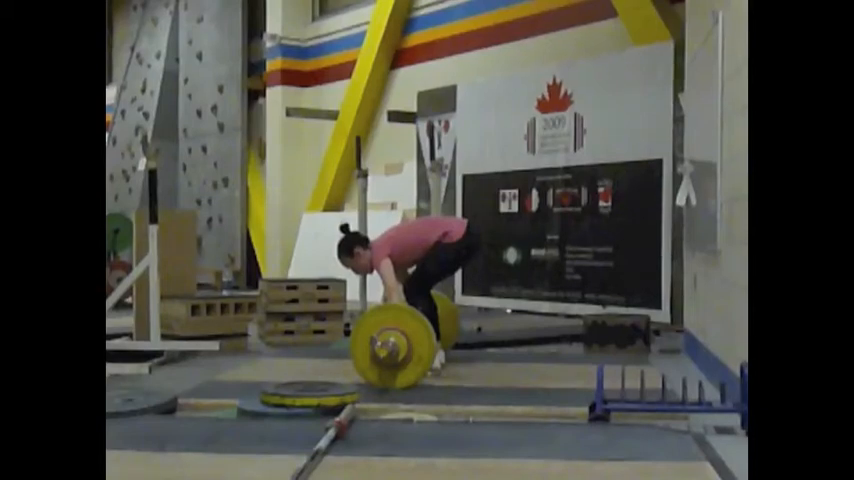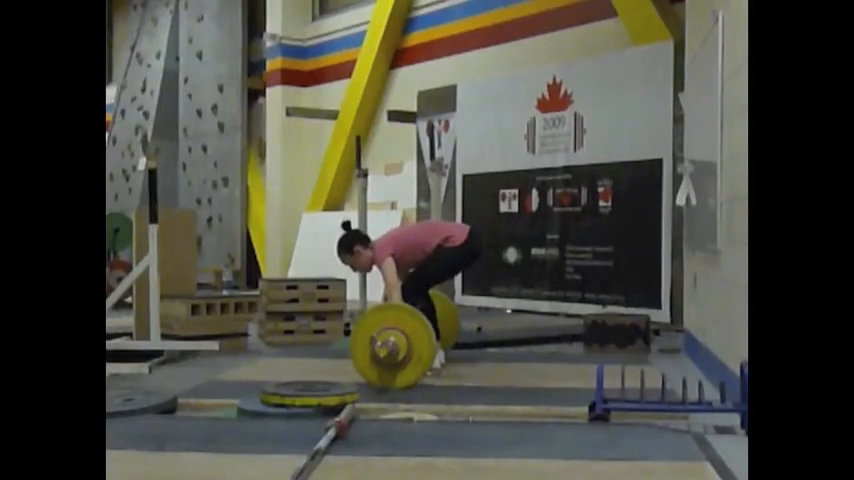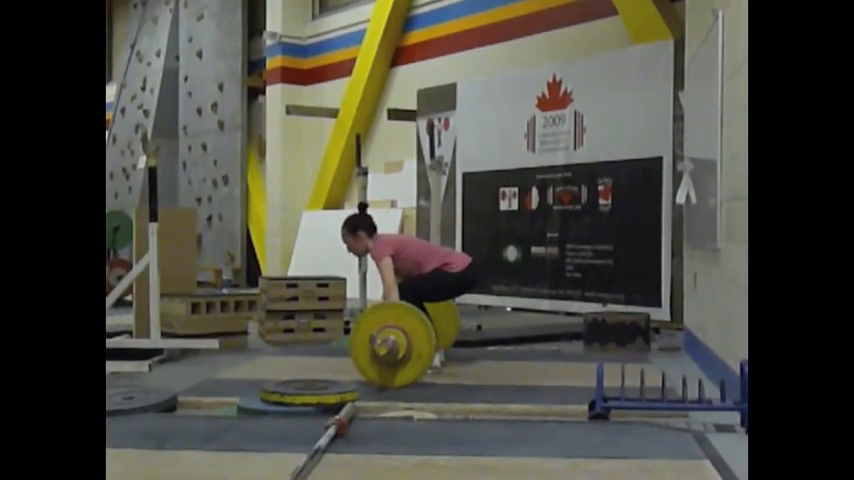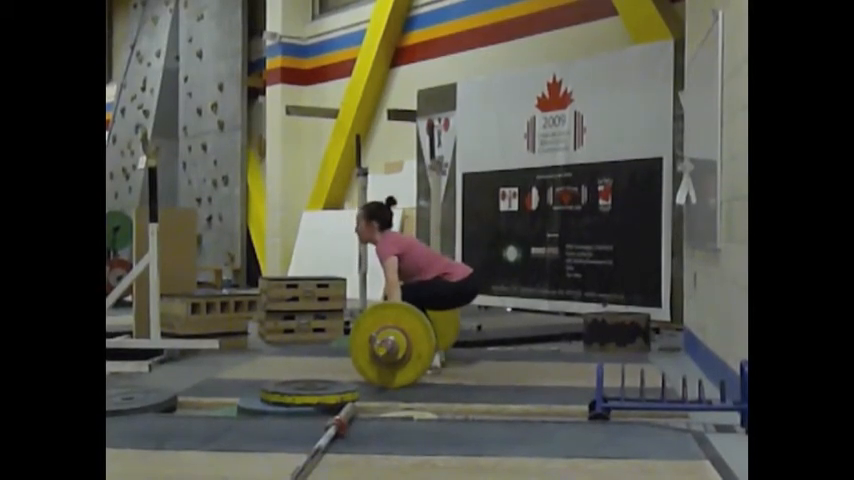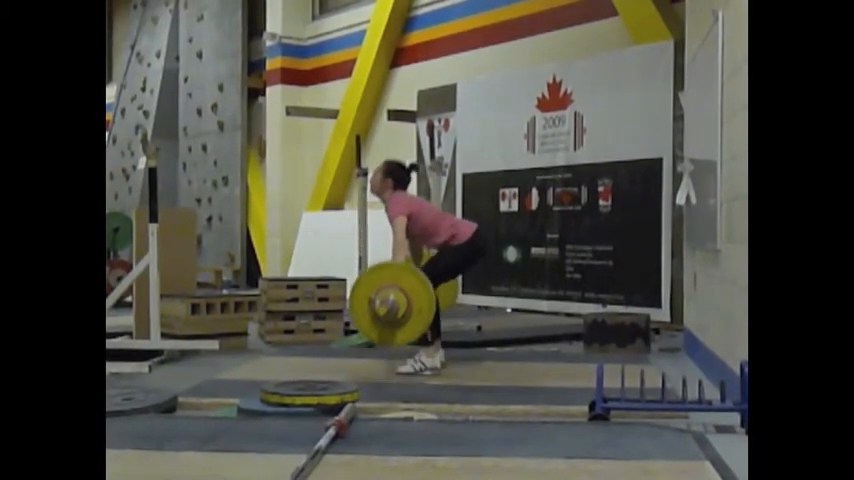
dt=0.7s
person 1, frame 1
left shoulder: (378, 252)
right shoulder: (388, 249)
left elbow: (392, 291)
right elbow: (401, 284)
left hip: (456, 239)
right hip: (462, 235)
left knee: (414, 290)
right knee: (418, 289)
person 1, frame 2
left shoulder: (380, 250)
right shoulder: (388, 247)
left elbow: (393, 290)
right elbow: (399, 285)
left hip: (459, 243)
right hip: (464, 239)
left knee: (412, 290)
right knee: (416, 290)
person 1, frame 3
left shoulder: (379, 247)
right shoulder: (388, 243)
left elbow: (391, 290)
right elbow: (400, 283)
left hip: (457, 272)
right hip: (460, 268)
left knee: (404, 295)
right knee: (409, 295)
person 1, frame 4
left shoulder: (385, 244)
right shoulder: (395, 240)
left elbow: (392, 283)
right elbow: (406, 279)
left hip: (457, 284)
right hip: (461, 280)
person 1, frame 5
left shoulder: (396, 203)
right shoulder: (403, 200)
left elbow: (400, 244)
right elbow: (415, 241)
left hip: (466, 242)
right hip: (468, 239)
left ankle: (430, 357)
right ankle: (433, 350)
